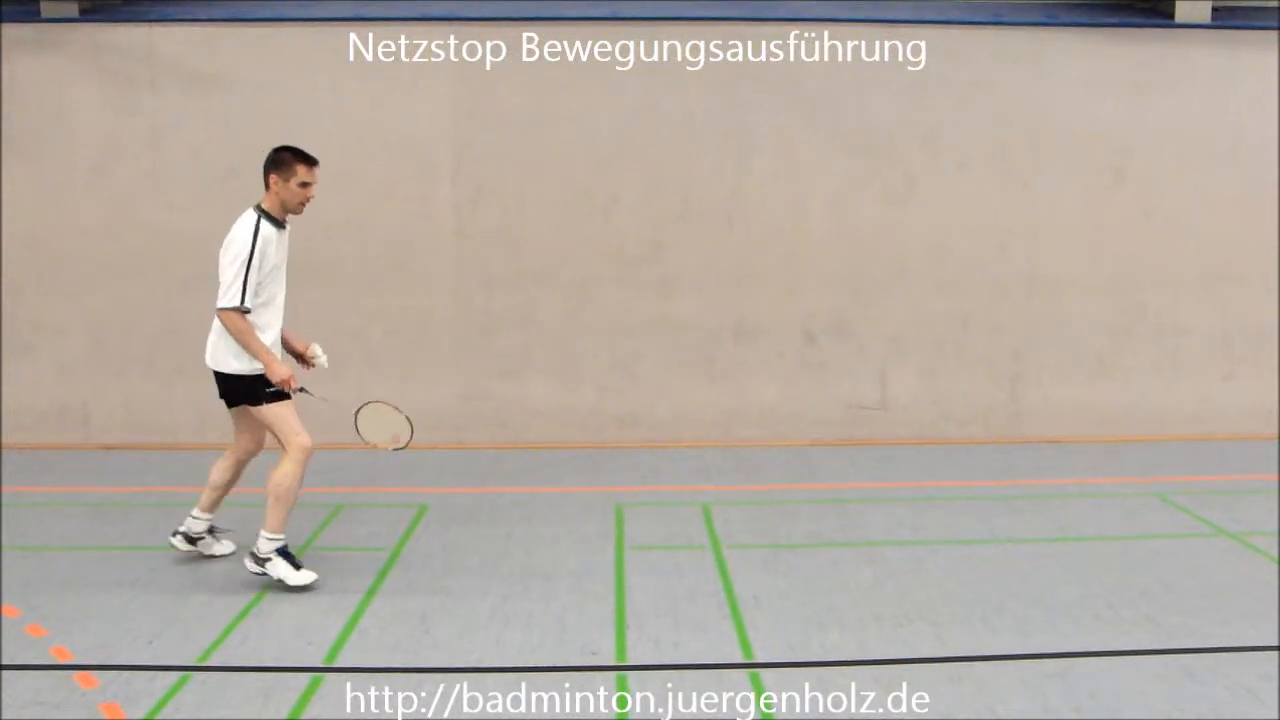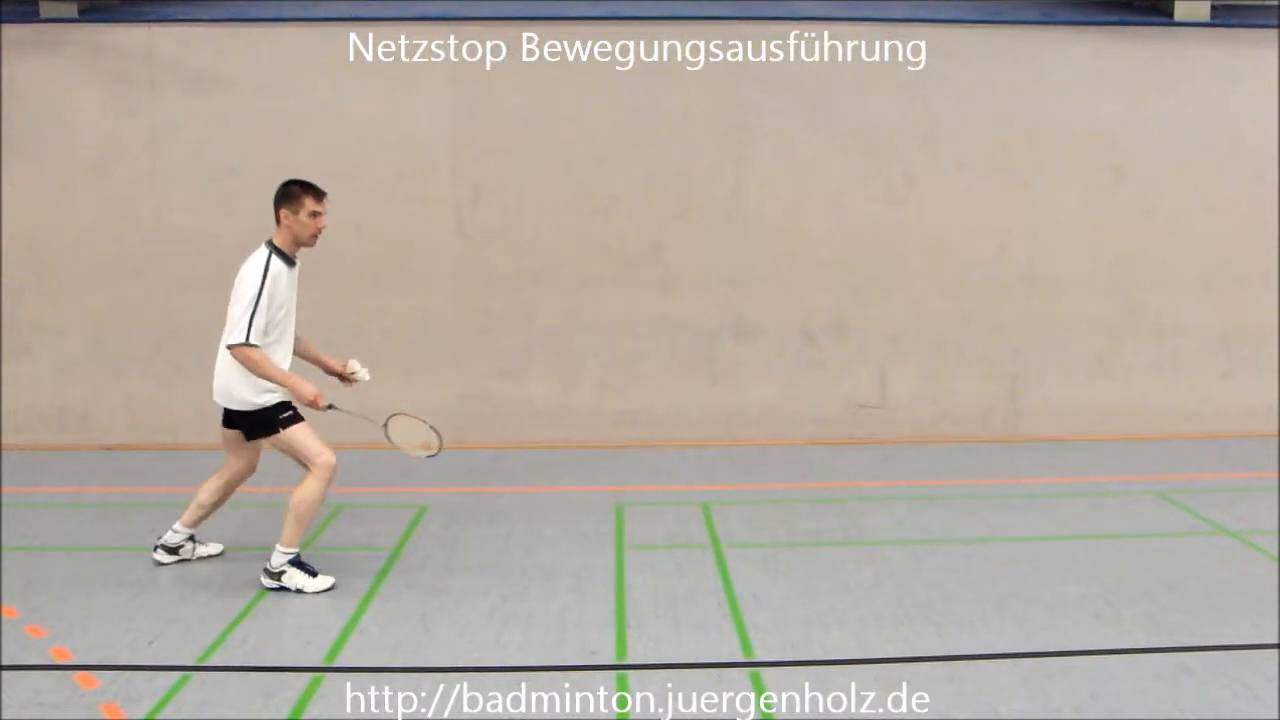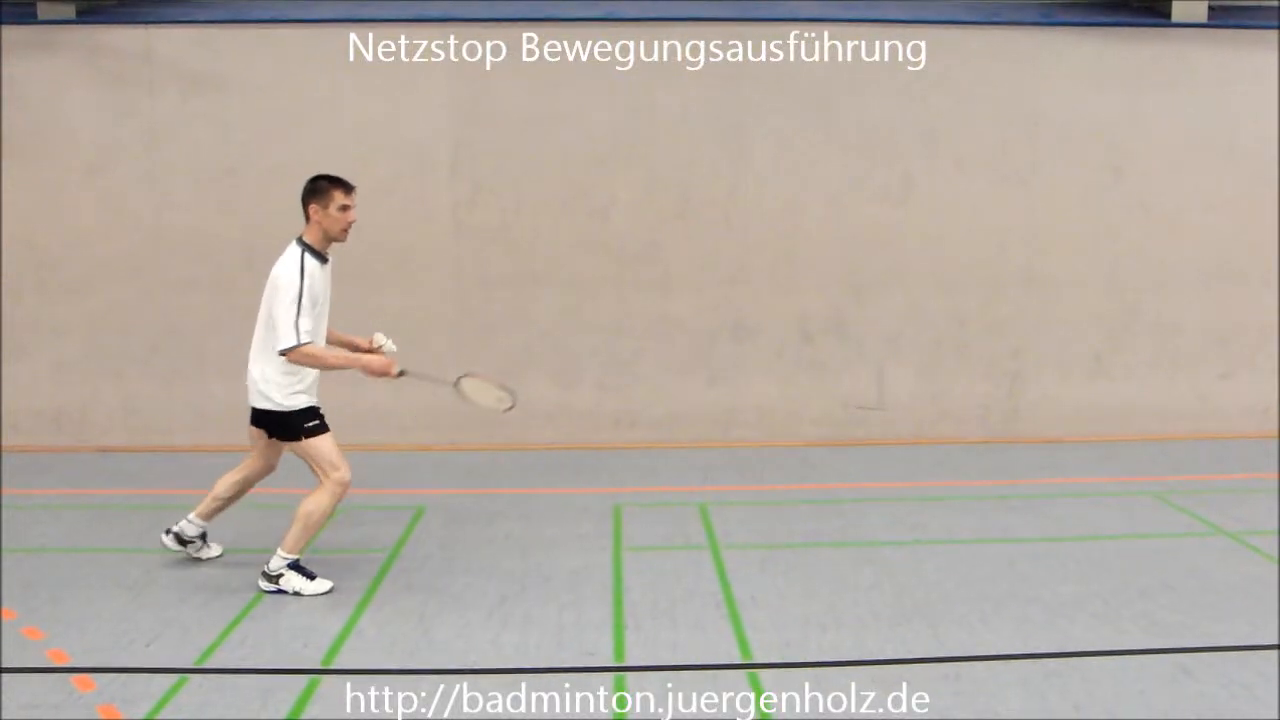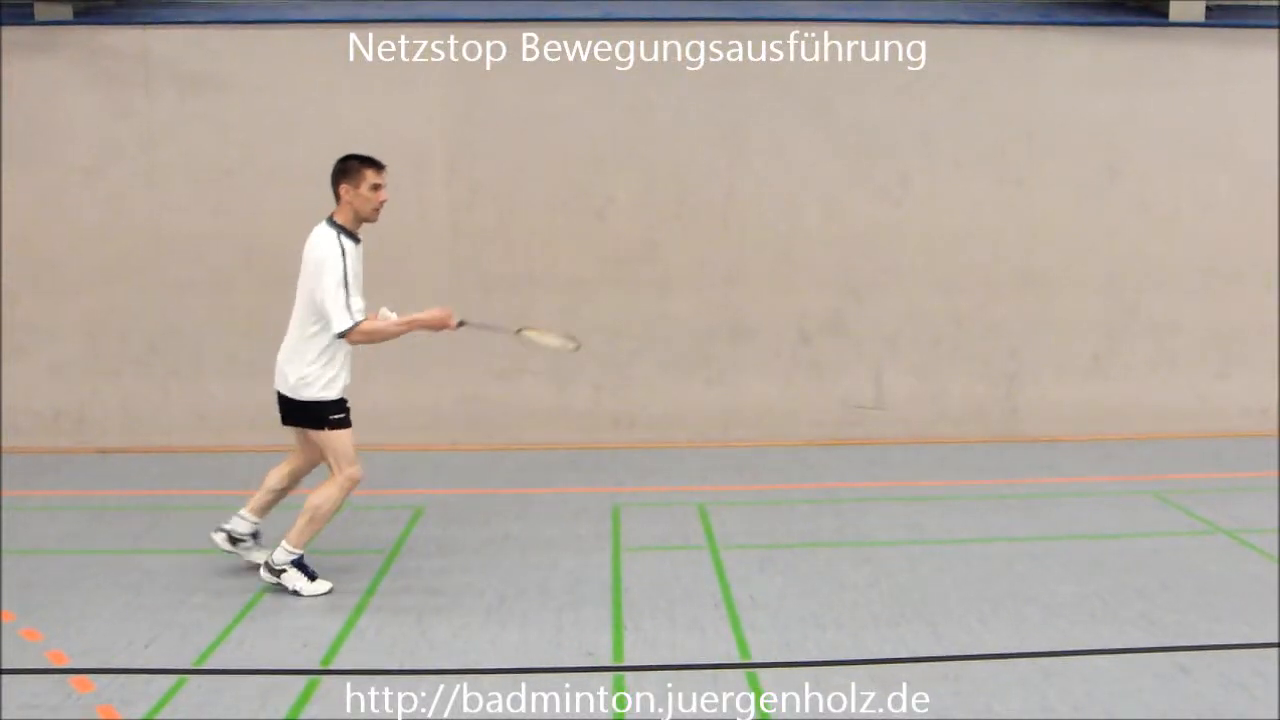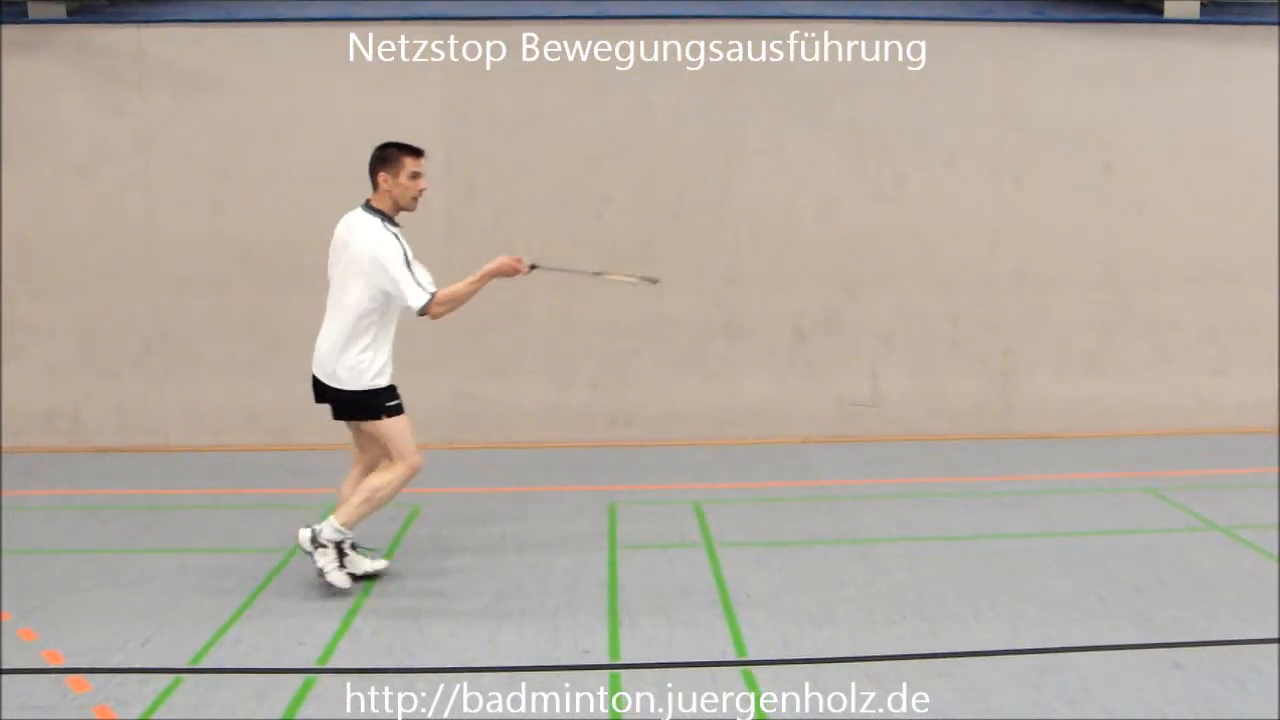
dt=0.5s
person 1, frame 1
left shoulder: (276, 229)
right shoulder: (251, 236)
right elbow: (228, 311)
left wrist: (289, 343)
right wrist: (271, 361)
left hip: (251, 361)
right hip: (244, 364)
left knee: (247, 446)
right knee: (298, 445)
left ankle: (196, 528)
right ankle: (269, 551)
person 1, frame 2
left shoulder: (286, 264)
right shoulder: (262, 272)
right elbow: (239, 346)
left wrist: (326, 363)
right wrist: (294, 384)
left hip: (246, 392)
right hip: (255, 395)
left knee: (238, 469)
right knee: (322, 463)
left ankle: (175, 541)
right ankle: (282, 565)
person 1, frame 3
left shoulder: (315, 260)
right shoulder: (297, 270)
right elbow: (295, 350)
left wrist: (354, 342)
right wrist: (360, 363)
left hip: (275, 390)
right hip: (285, 395)
left knee: (258, 466)
right knee: (337, 477)
left ankle: (187, 531)
right ankle: (280, 569)
person 1, frame 4
left shoulder: (332, 237)
right shoulder: (335, 252)
right elbow: (352, 332)
left wrist: (378, 320)
right wrist: (418, 322)
left hip: (305, 376)
right hip: (314, 382)
left knee: (306, 458)
right knee: (347, 473)
left ankle: (240, 527)
right ankle: (283, 561)
person 1, frame 5
left shoulder: (351, 223)
right shoulder: (382, 243)
right elbow: (433, 305)
right wrist: (491, 272)
left hip: (336, 366)
right hip: (358, 373)
left knee: (371, 456)
right knee: (405, 461)
left ankle: (335, 548)
right ankle: (329, 533)
